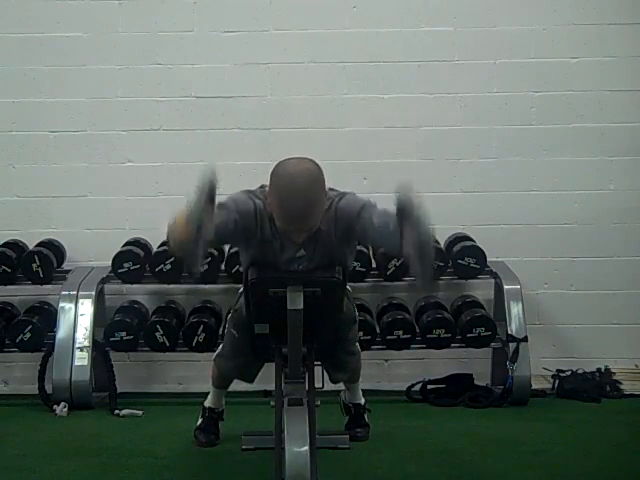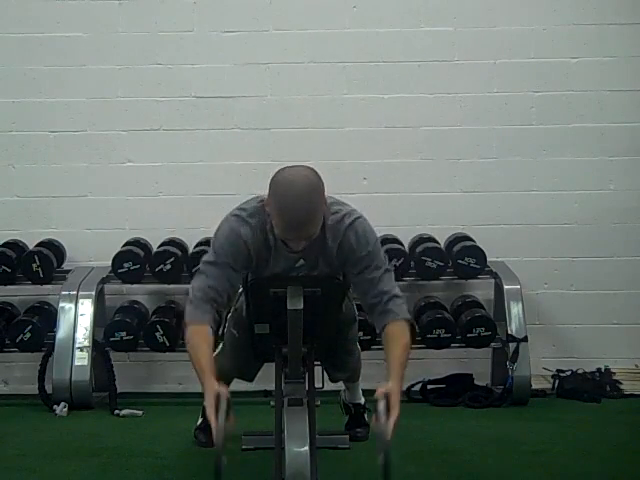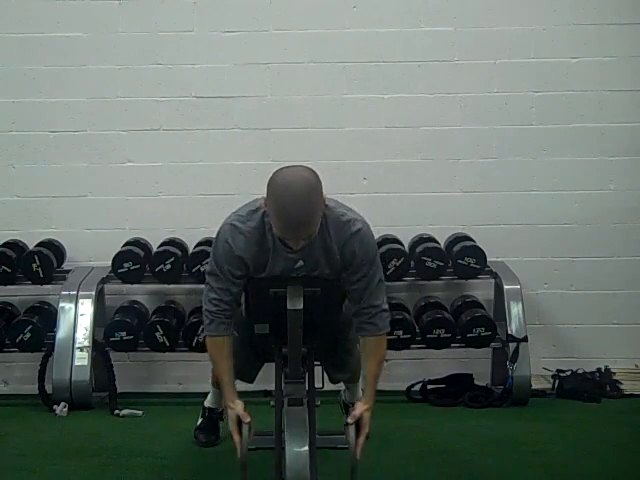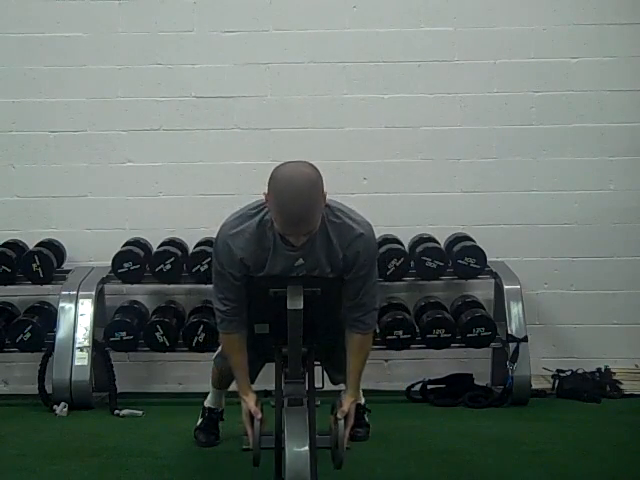
dt=0.3s
person 1, frame 1
left shoulder: (346, 209)
right shoulder: (247, 208)
left elbow: (395, 235)
right elbow: (180, 237)
left wrist: (412, 228)
right wrist: (194, 225)
left knee: (347, 360)
right knee: (230, 361)
left ankle: (354, 402)
right ankle: (213, 407)
person 1, frame 2
left shoulder: (351, 228)
right shoulder: (240, 226)
left elbow: (388, 303)
right elbow: (202, 301)
left wrist: (395, 380)
right wrist: (209, 384)
left knee: (346, 361)
right knee: (230, 361)
left ankle: (354, 401)
right ankle: (212, 409)
person 1, frame 3
left shoulder: (354, 233)
right shoulder: (235, 235)
left elbow: (372, 316)
right elbow: (218, 317)
left wrist: (367, 398)
right wrist: (231, 398)
left knee: (347, 362)
right knee: (231, 358)
left ankle: (350, 399)
right ankle: (212, 406)
person 1, frame 4
left shoulder: (355, 234)
right shoulder: (235, 235)
left elbow: (361, 317)
right elbow: (230, 316)
left wrist: (353, 392)
right wrist: (245, 390)
right knee: (229, 359)
left ankle: (358, 404)
right ankle: (212, 406)
